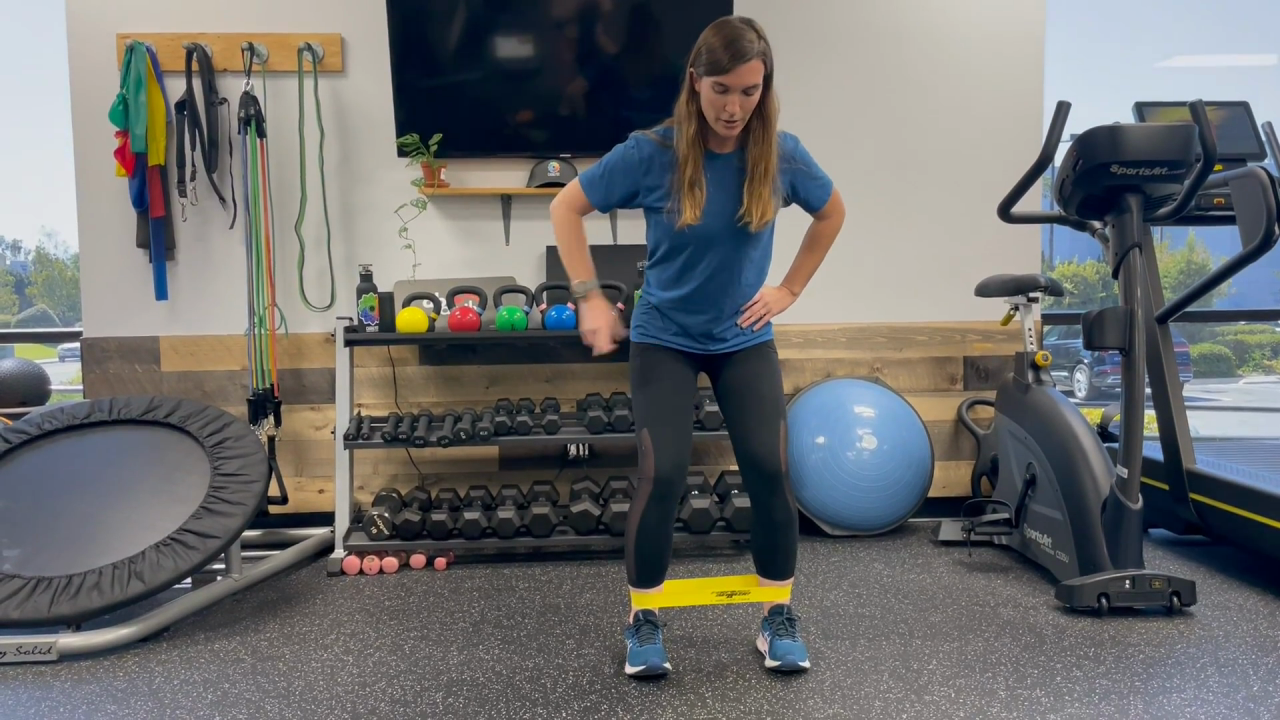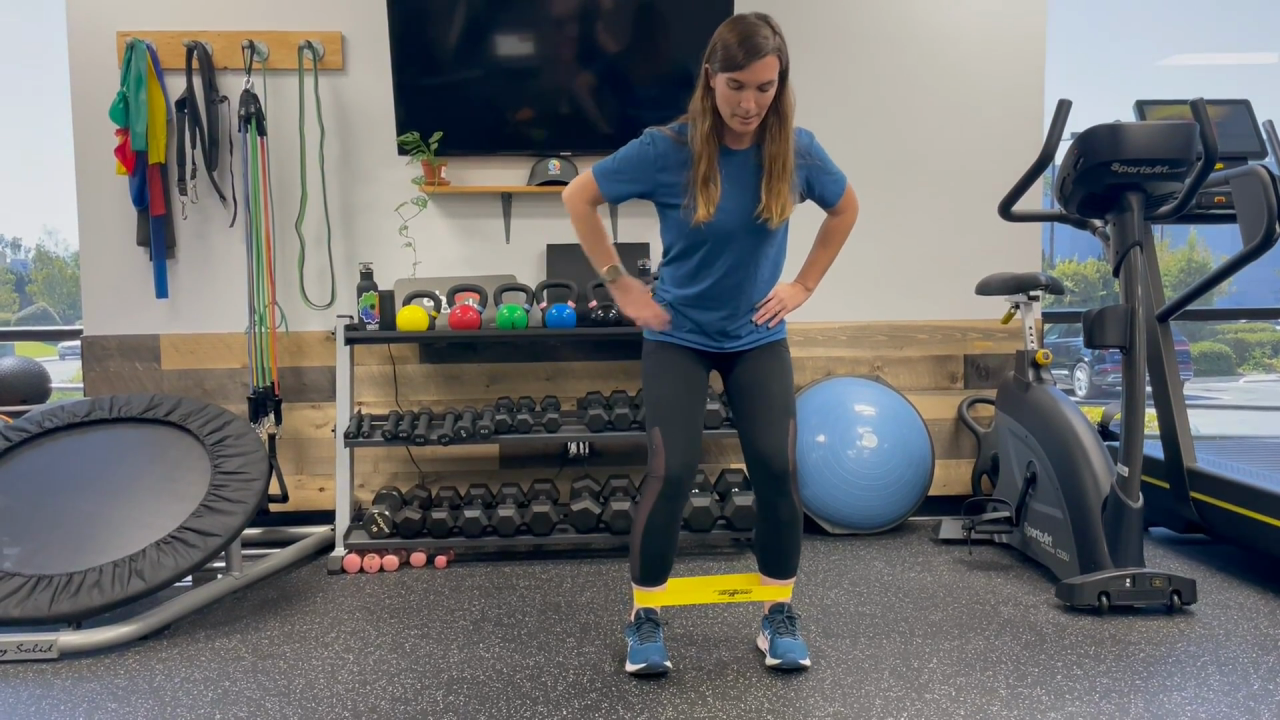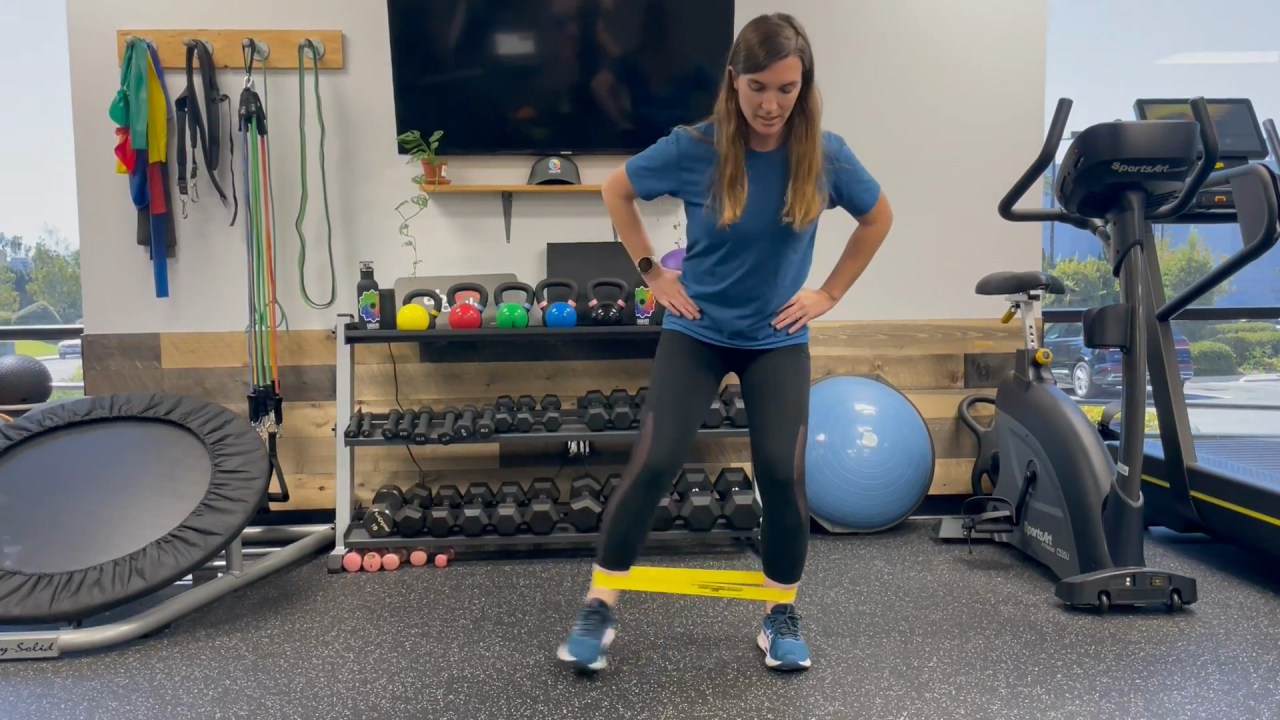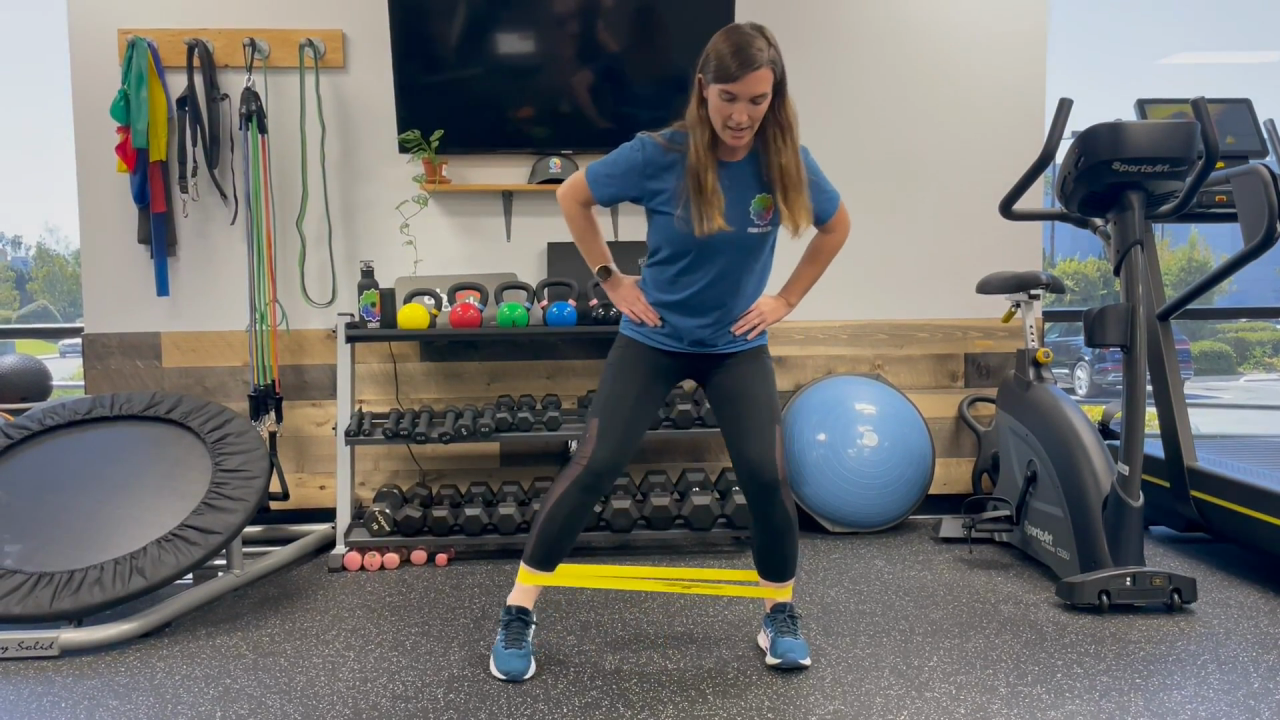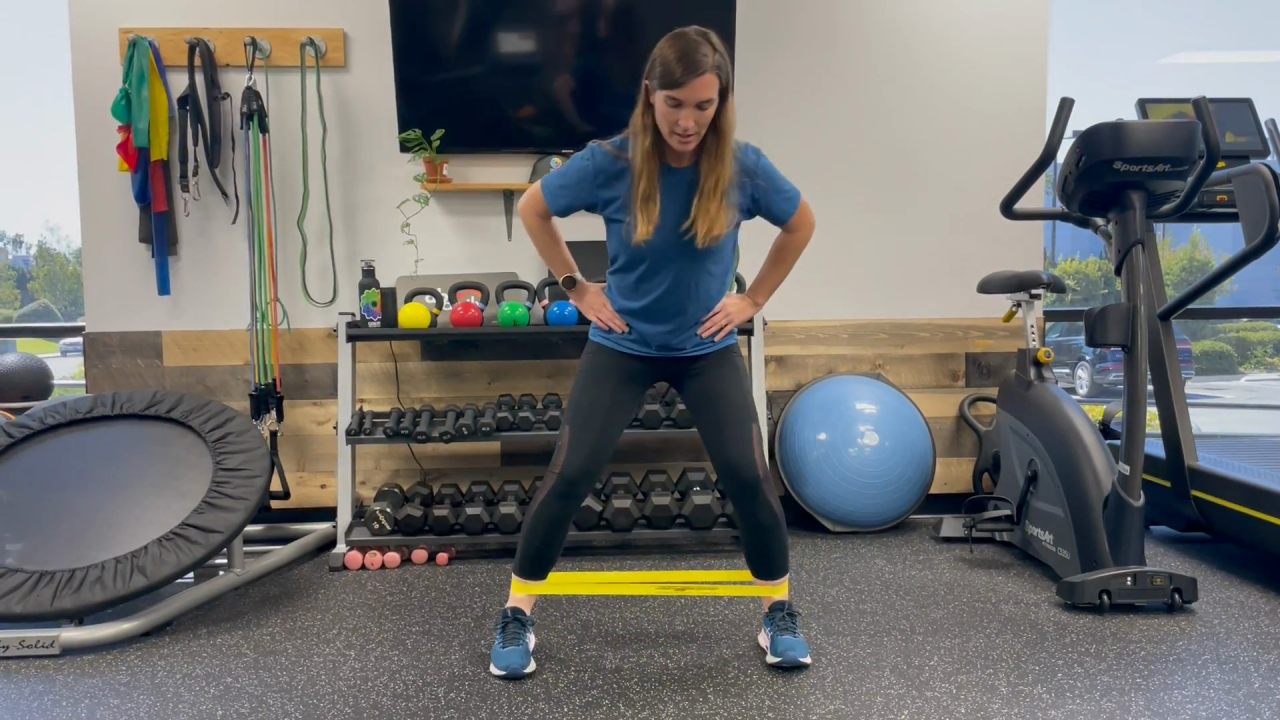
dt=0.4s
person 1, frame 1
left shoulder: (781, 155)
right shoulder: (651, 152)
left elbow: (830, 214)
right elbow: (567, 209)
left wrist: (790, 286)
right wrist: (590, 298)
left hip: (745, 340)
right hip: (665, 337)
left knee: (769, 470)
right knee: (662, 475)
left ankle: (778, 616)
right ankle: (642, 620)
person 1, frame 2
left shoulder: (797, 151)
right shoulder: (666, 149)
left elbow: (845, 208)
right elbow: (578, 196)
left wrist: (804, 284)
right wrist: (618, 282)
left hip: (758, 336)
right hip: (677, 335)
left knee: (776, 470)
right knee: (672, 473)
left ankle: (779, 615)
right ankle: (646, 616)
person 1, frame 3
left shoulder: (825, 155)
right shoulder: (694, 149)
left elbow: (878, 219)
right elbow: (616, 190)
left wrist: (828, 292)
right wrist: (651, 271)
left hip: (778, 339)
right hip: (695, 330)
left knee: (783, 475)
right knee: (653, 463)
left ankle: (780, 615)
right ankle: (600, 607)
person 1, frame 4
left shoulder: (788, 164)
right shoulder: (657, 156)
left elbow: (836, 226)
right elbow: (572, 197)
left wrist: (786, 299)
right wrist: (611, 280)
left hip: (738, 344)
right hip: (652, 338)
left knee: (766, 476)
right knee: (594, 467)
left ankle: (781, 614)
right ankle: (519, 608)
person 1, frame 5
left shoulder: (742, 166)
right shoulder: (609, 163)
left elbow: (801, 224)
right elbow: (531, 210)
left wrist: (753, 299)
right wrist: (576, 287)
left hip: (707, 345)
right hip: (621, 343)
left knee: (747, 474)
right knee: (571, 475)
left ankle: (779, 612)
right ankle: (517, 613)
